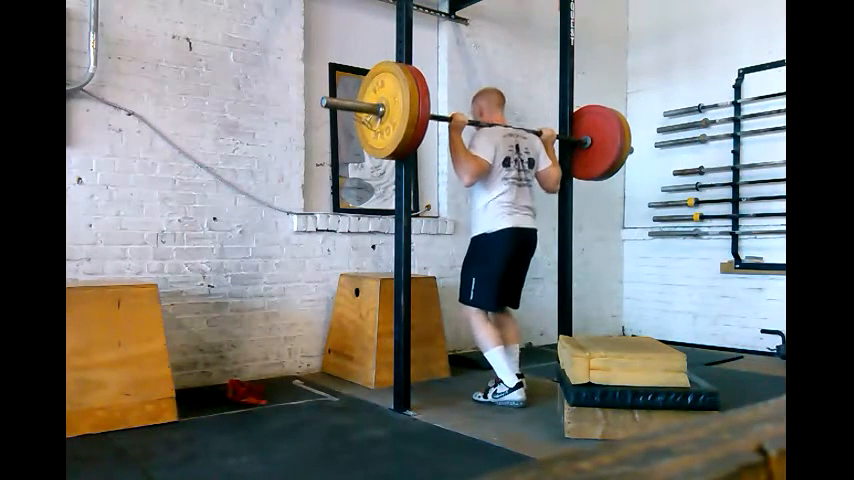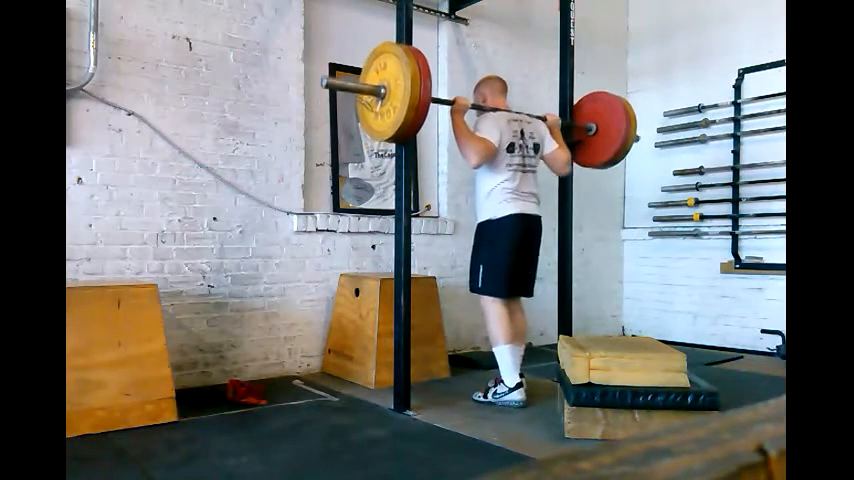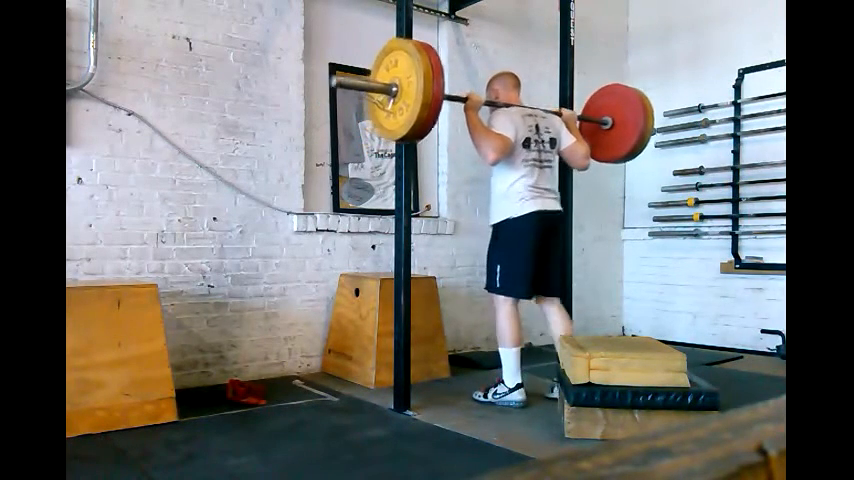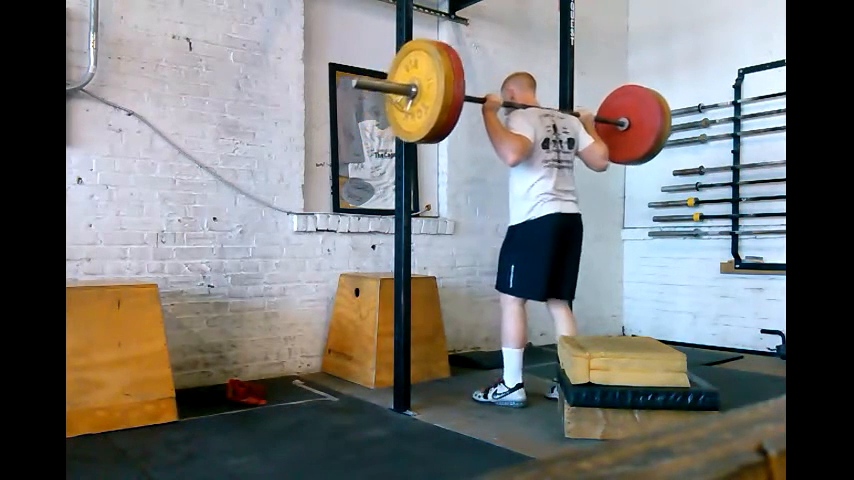
dt=0.5s
person 1, frame 1
left shoulder: (487, 136)
right shoulder: (530, 140)
left elbow: (468, 176)
right elbow: (552, 183)
left wrist: (455, 131)
right wrist: (548, 144)
left hip: (496, 235)
right hip: (525, 234)
left knee: (476, 311)
right knee: (499, 308)
left ankle: (510, 385)
right ankle: (513, 377)
person 1, frame 2
left shoulder: (490, 121)
right shoulder: (535, 125)
left elbow: (475, 157)
right elbow: (563, 166)
left wrist: (458, 115)
right wrist: (555, 129)
left hip: (500, 219)
right hip: (530, 219)
left knee: (491, 300)
right knee: (512, 300)
left ankle: (510, 385)
right ankle: (513, 375)
person 1, frame 3
left shoulder: (504, 116)
right shoulder: (551, 120)
left elbow: (492, 153)
right elbow: (582, 159)
left wrist: (471, 111)
right wrist: (571, 123)
left hip: (518, 218)
right hip: (551, 216)
left knee: (505, 300)
right knee: (549, 299)
left ankle: (511, 386)
person 1, frame 4
left shoulder: (522, 117)
right shoulder: (568, 121)
left elbow: (512, 154)
right elbow: (601, 161)
left wrist: (489, 113)
right wrist: (589, 125)
left hip: (536, 220)
right hip: (569, 218)
left knee: (512, 300)
right knee: (559, 303)
left ankle: (511, 386)
